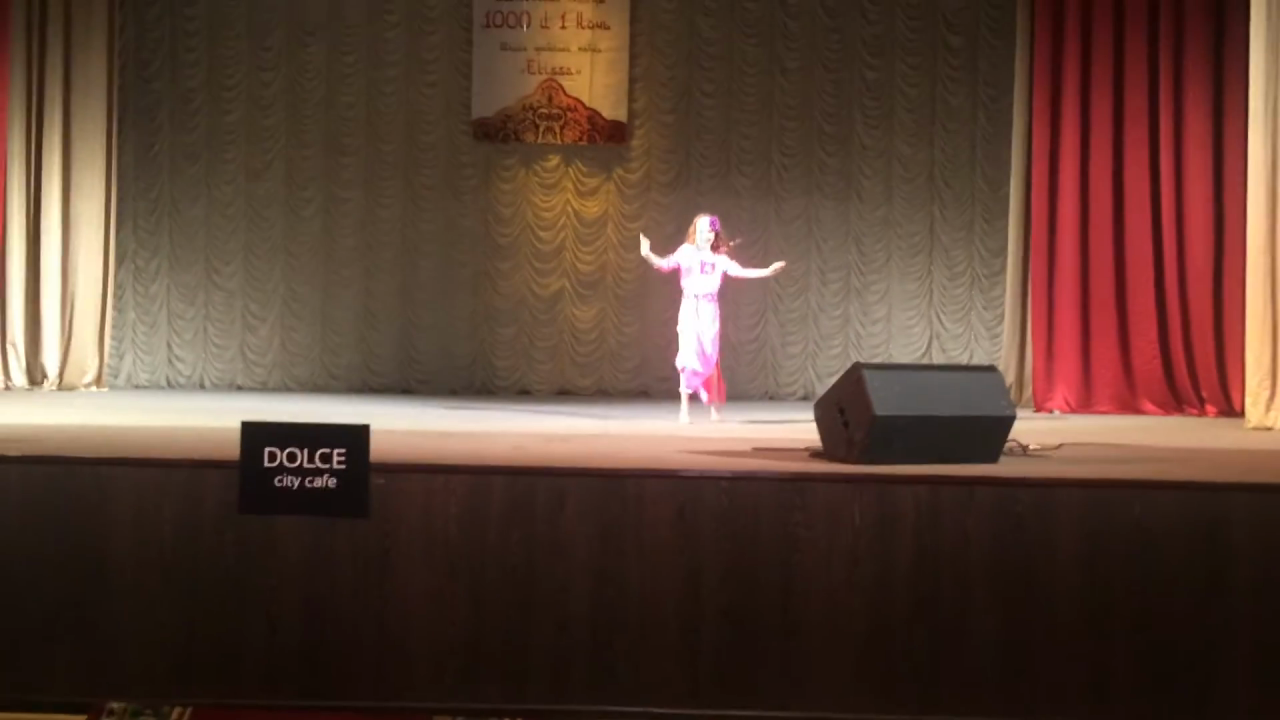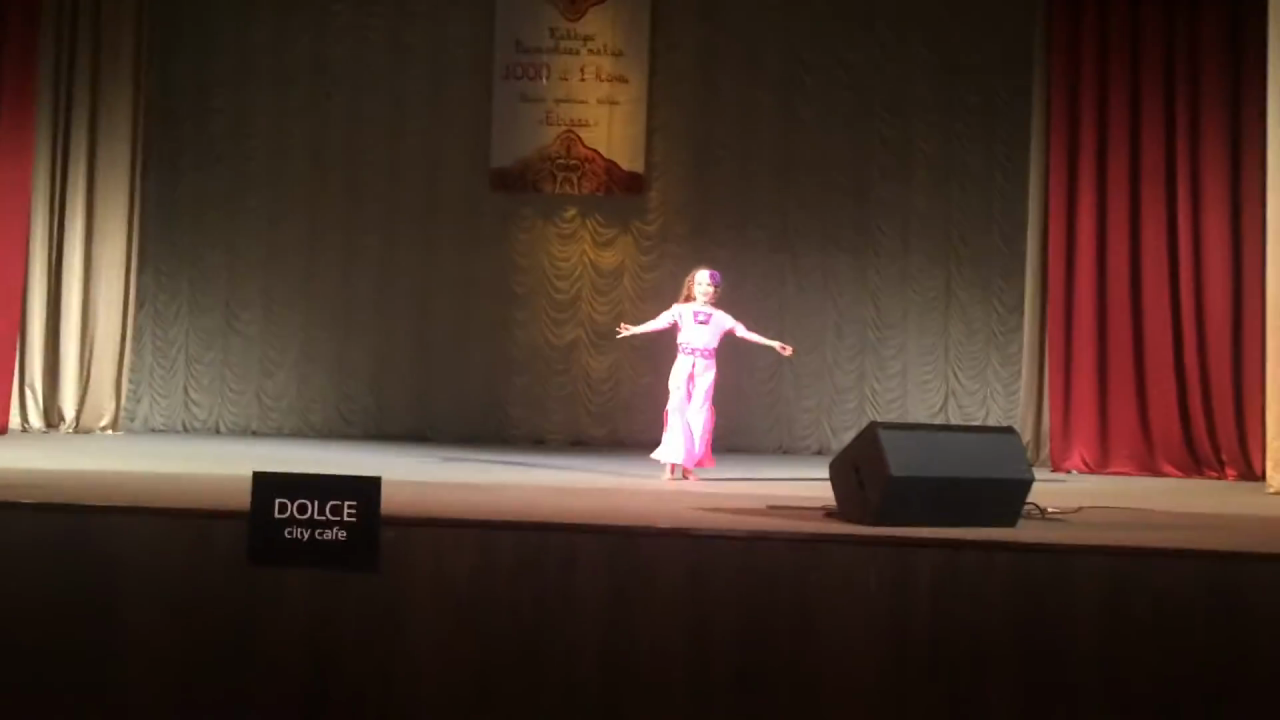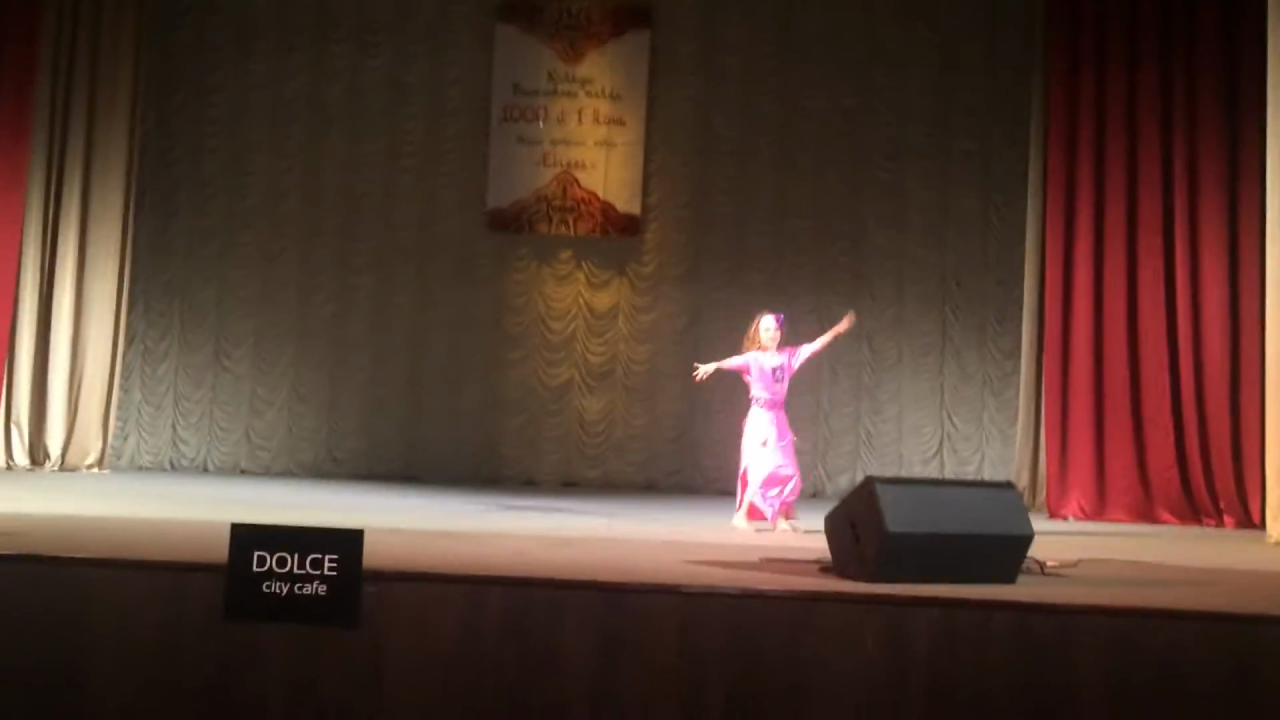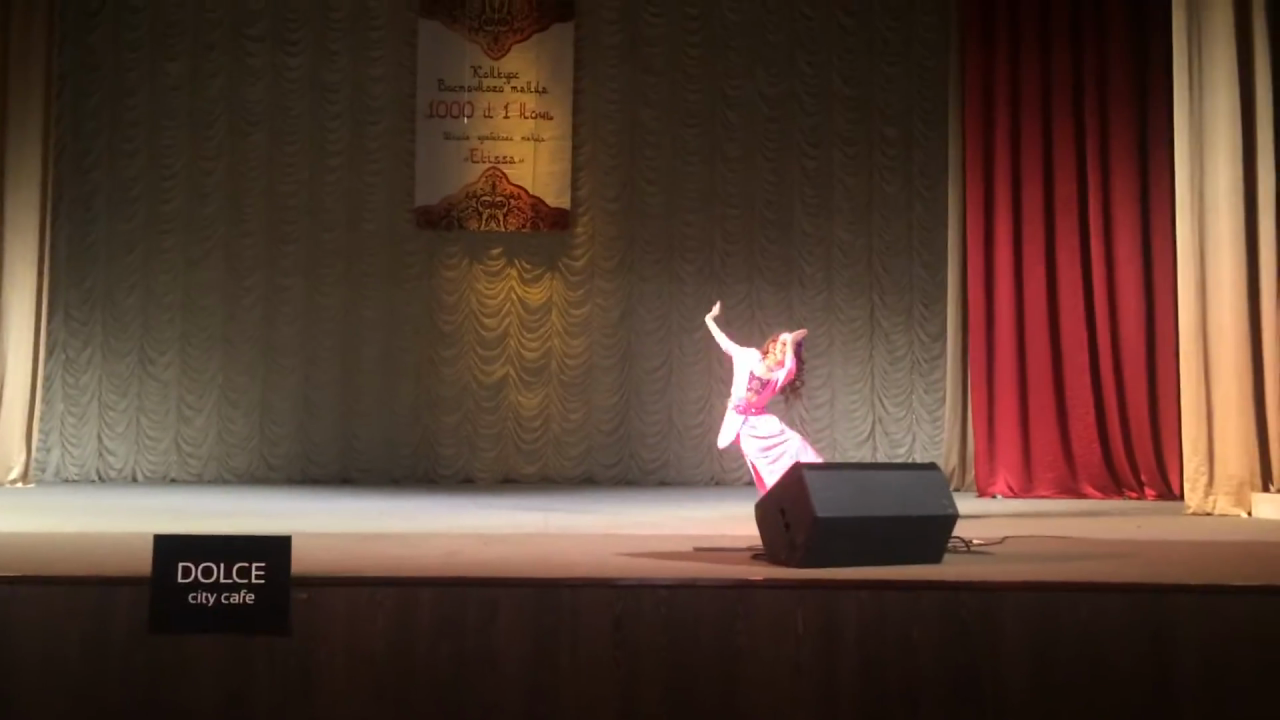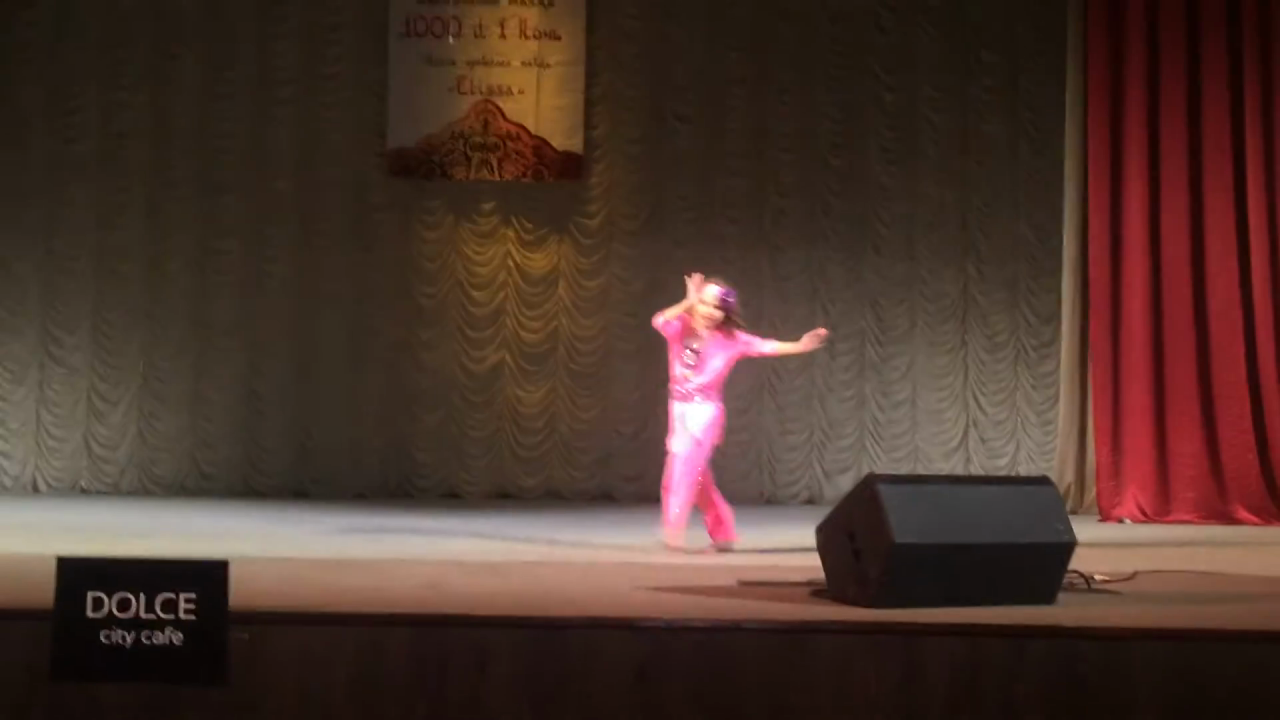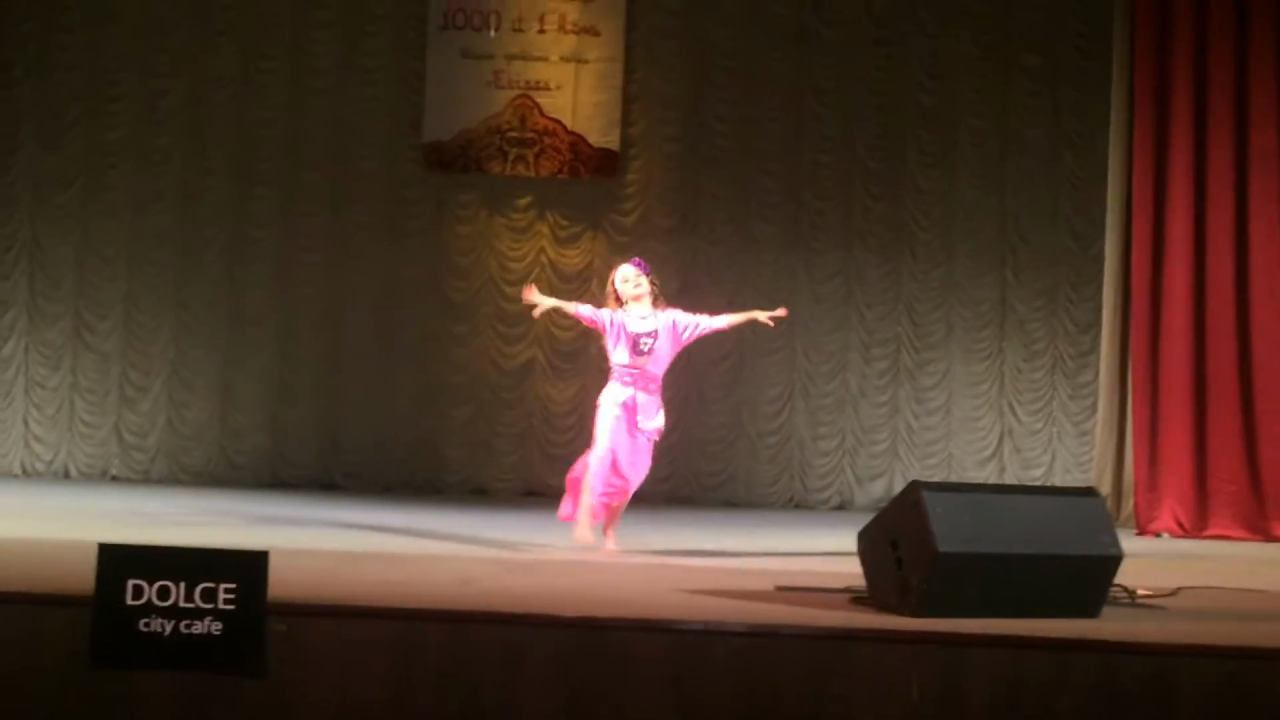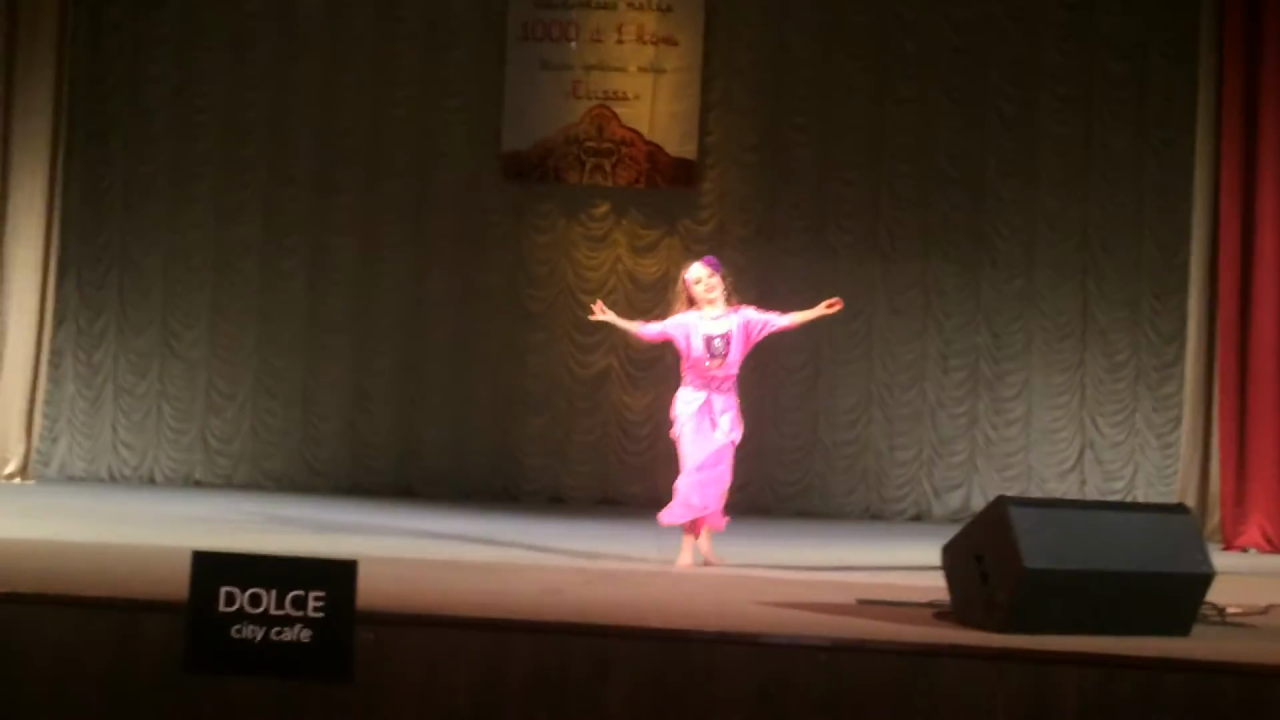
dt=0.7s
person 1, frame 1
left shoulder: (720, 258)
right shoulder: (686, 251)
left elbow: (739, 271)
right elbow: (665, 265)
left wrist: (768, 271)
right wrist: (648, 255)
left hip: (709, 309)
right hip: (689, 308)
left knee: (709, 357)
right knee: (689, 353)
left ankle: (714, 404)
right ankle: (685, 406)
person 1, frame 2
left shoulder: (720, 316)
right shoulder: (681, 309)
left elbow: (743, 331)
right elbow: (661, 322)
left wrist: (774, 343)
right wrist: (634, 330)
left hip: (706, 366)
right hip: (683, 364)
left knee: (699, 414)
right knee: (678, 410)
left ankle: (686, 463)
right ankle: (671, 463)
person 1, frame 3
left shoulder: (788, 355)
right shoulder: (752, 358)
left elbow: (813, 346)
right elbow: (733, 362)
left wrist: (836, 330)
right wrist: (713, 365)
left hip: (778, 417)
right hip: (759, 416)
left knee: (788, 469)
right knee: (761, 467)
left ankle: (782, 517)
right ankle: (742, 514)
person 1, frame 4
left shoulder: (784, 374)
right shoulder: (750, 356)
left elbow: (791, 367)
right elbow: (726, 344)
left hip: (761, 420)
right hip: (738, 418)
left knee: (793, 443)
right knee: (760, 461)
person 1, frame 5
left shoulder: (729, 338)
right shoulder: (681, 327)
left elbow: (765, 345)
right elbow: (660, 321)
left wrist: (800, 345)
right wrist: (689, 302)
left hip: (706, 409)
right hip: (680, 408)
left knee: (684, 458)
right knee: (694, 472)
left ankle: (676, 523)
right ankle: (723, 536)
person 1, frame 6
left shoulder: (672, 319)
right shoulder: (613, 318)
left elbow: (715, 322)
right elbow: (582, 311)
left wrist: (755, 314)
right wrist: (549, 301)
left hip: (648, 400)
right hip: (619, 395)
left knee: (632, 468)
right knee: (605, 452)
left ankle: (609, 529)
right ankle: (583, 520)
person 1, frame 7
left shoulder: (743, 317)
right shoulder: (687, 321)
left elbow: (781, 321)
right elbow: (651, 331)
left wrist: (817, 312)
right wrist: (615, 319)
left hip: (724, 404)
right hip: (692, 401)
left knee: (718, 472)
right knee: (695, 468)
left ankle: (704, 537)
right ankle: (689, 544)
